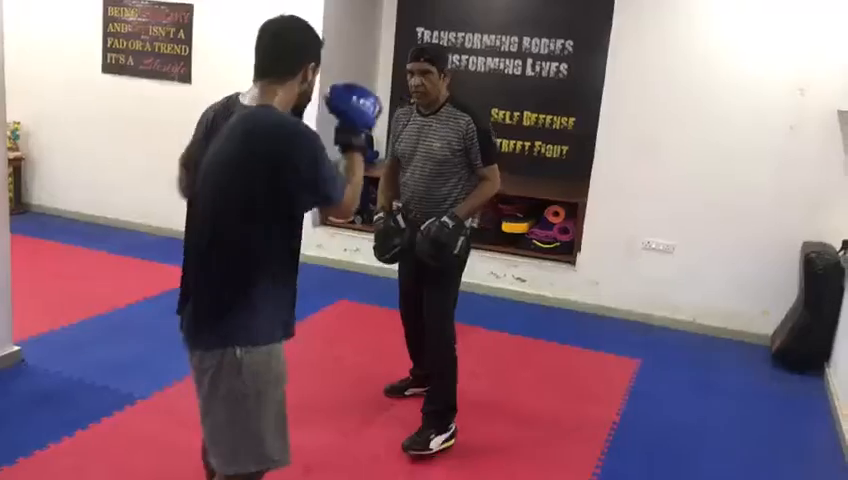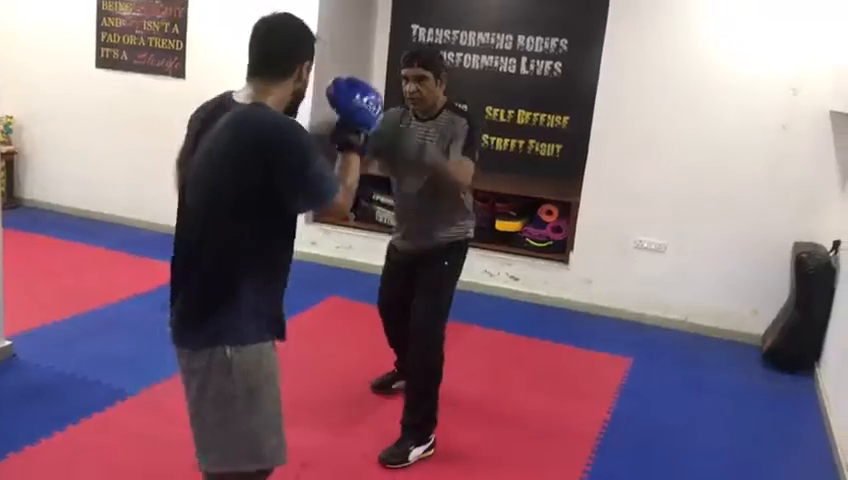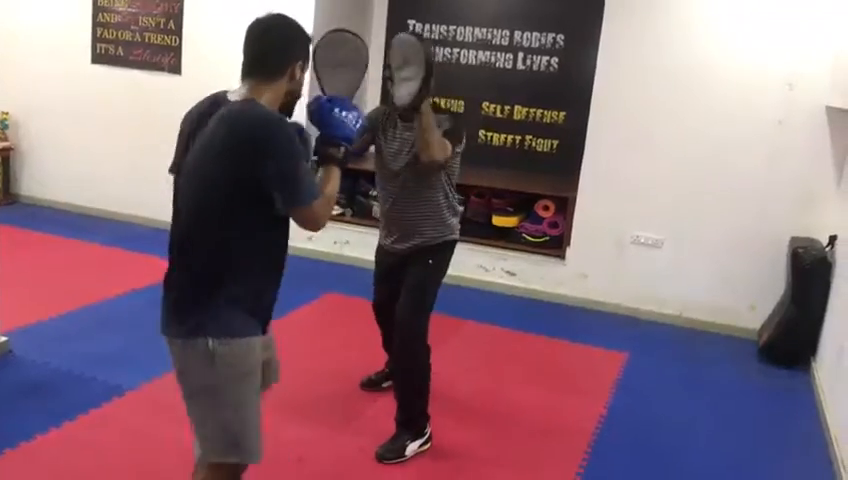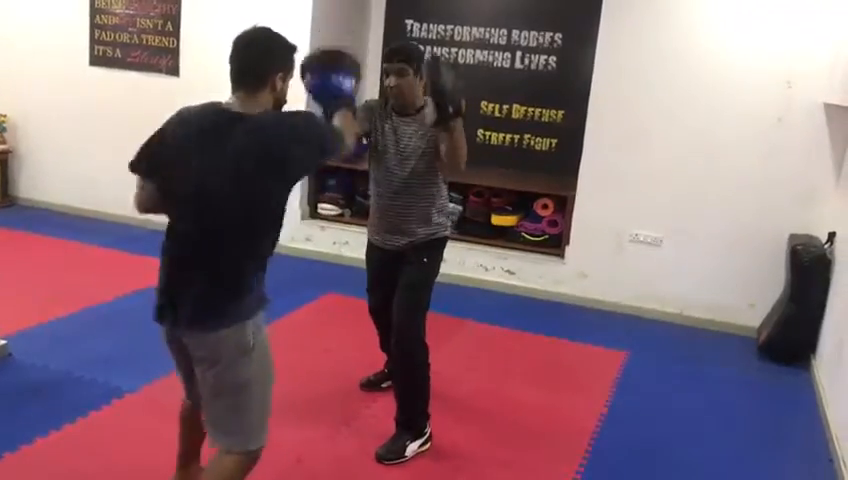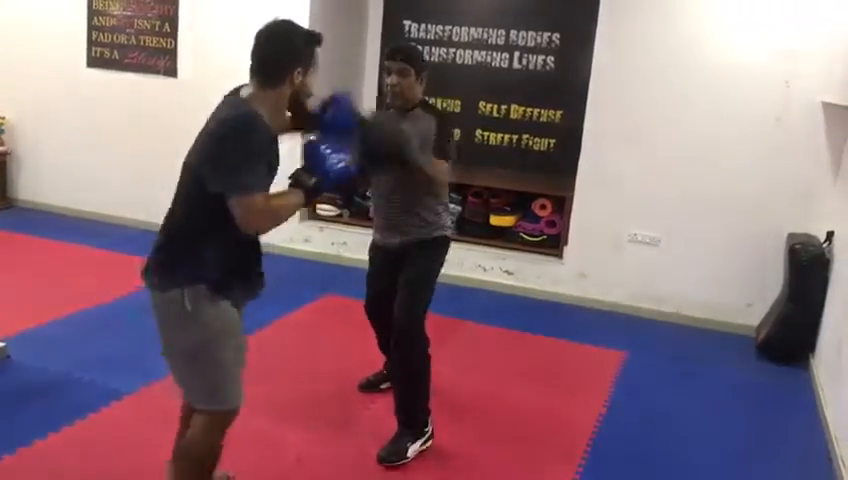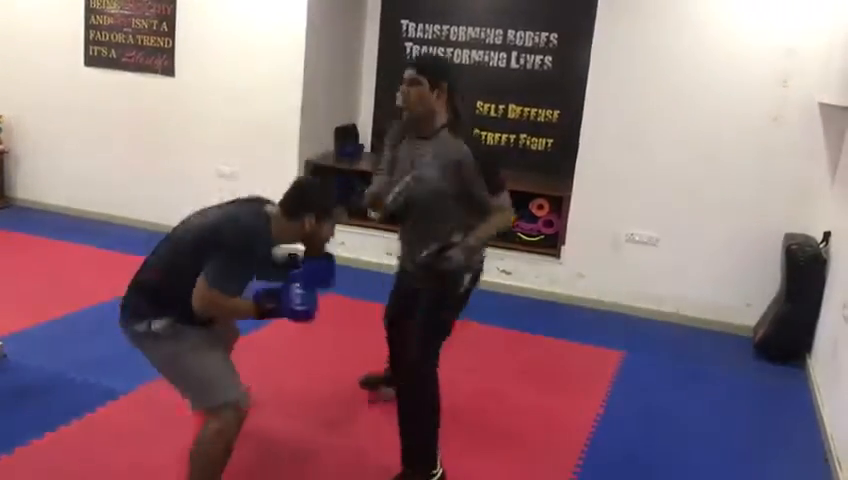
dt=0.4s
person 1, frame 1
left shoulder: (219, 116)
right shoulder: (289, 137)
left elbow: (189, 186)
right elbow: (343, 205)
right wrist: (355, 145)
left hip: (209, 308)
right hip: (243, 323)
left knee: (224, 436)
person 1, frame 2
left shoulder: (213, 112)
right shoulder: (280, 135)
right elbow: (337, 205)
right wrist: (353, 144)
left hip: (202, 306)
right hip: (231, 320)
left knee: (224, 437)
person 1, frame 3
left shoulder: (209, 112)
right shoulder: (266, 130)
right elbow: (314, 215)
right wrist: (333, 155)
left hip: (211, 301)
right hip: (217, 316)
left knee: (258, 377)
person 1, frame 4
left shoulder: (184, 123)
right shoulder: (289, 132)
left elbow: (146, 198)
right elbow: (344, 137)
right wrist: (343, 99)
left hip: (177, 299)
right hip: (231, 312)
left knee: (204, 394)
person 1, frame 5
left shoulder: (247, 101)
right shoulder: (243, 128)
right elbow: (253, 219)
left wrist: (296, 120)
right wrist: (309, 186)
left hip: (211, 271)
right hip: (191, 283)
left knee: (206, 386)
right knee: (218, 406)
person 1, frame 6
left shoulder: (265, 217)
right shoulder: (245, 233)
left elbow: (256, 269)
right elbow: (204, 304)
left wrist: (294, 271)
right wrist: (264, 307)
left hip: (181, 302)
right hip: (157, 316)
left knee: (225, 336)
right knee: (232, 404)
left ankle: (216, 402)
person 2, frame 1
left shoulder: (467, 123)
right shoulder: (401, 117)
left elbow: (491, 182)
right elbow: (390, 173)
left wrist: (454, 218)
right wrist: (383, 212)
left hip: (447, 236)
right hip: (411, 232)
left knee: (438, 321)
right knee: (410, 310)
left ankle: (440, 423)
right ankle: (422, 375)
person 2, frame 2
left shoulder: (461, 125)
right shoulder: (394, 119)
left elbow: (462, 178)
right elbow: (367, 150)
left wrist: (427, 157)
left hip: (445, 243)
right hip: (404, 239)
left knee: (426, 329)
right knee: (391, 308)
left ankle: (419, 433)
right ankle: (405, 371)
person 2, frame 3
left shoulder: (449, 127)
right shoulder: (382, 118)
left elbow: (431, 155)
left wrist: (422, 101)
left hip: (432, 242)
right hip: (391, 240)
left knee: (409, 326)
right knee: (384, 309)
left ankle: (415, 428)
right ankle: (397, 371)
person 2, frame 4
left shoulder: (438, 118)
right shoulder: (374, 112)
left elbow: (454, 164)
left wrist: (450, 117)
left hip: (425, 239)
right hip: (382, 237)
left knee: (408, 324)
right knee: (380, 310)
left ankle: (415, 429)
right ankle: (396, 368)
person 2, frame 5
left shoulder: (435, 124)
right shoulder: (380, 118)
left elbow: (440, 180)
right elbow: (361, 162)
left wrist: (406, 154)
left hip: (426, 239)
right hip: (386, 237)
left knee: (408, 320)
right knee: (376, 307)
left ankle: (415, 428)
right ankle: (396, 368)
person 2, frame 6
left shoulder: (464, 153)
right shoulder: (402, 137)
left elbow: (502, 212)
right elbow: (376, 192)
left wrist: (463, 249)
right wrist: (387, 200)
left hip: (450, 270)
right hip: (417, 264)
left knee: (416, 360)
right knee: (397, 321)
right ankle: (399, 375)
